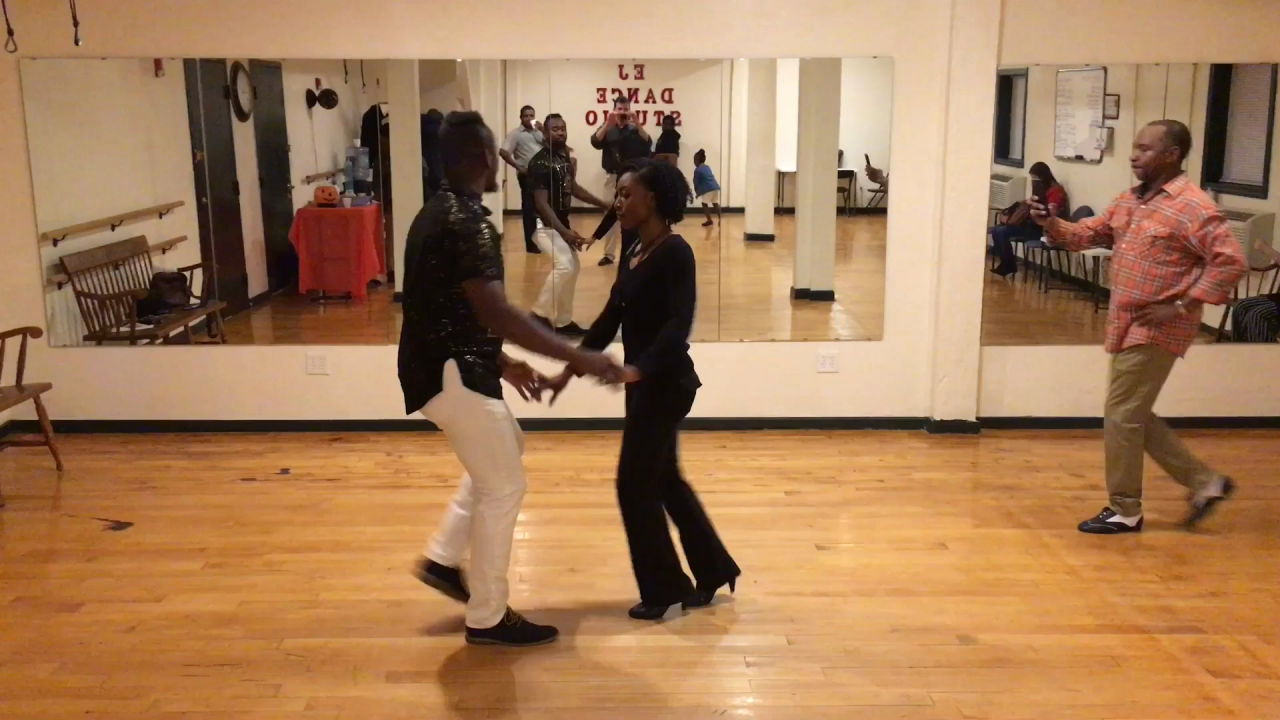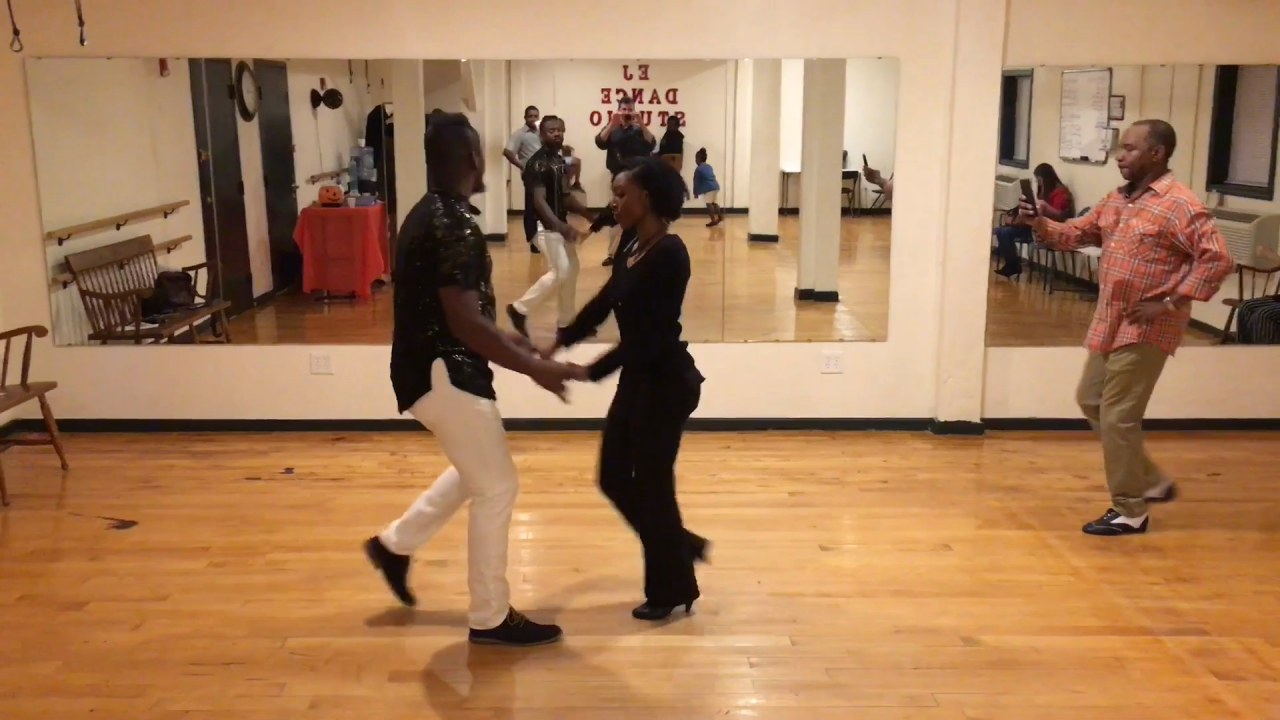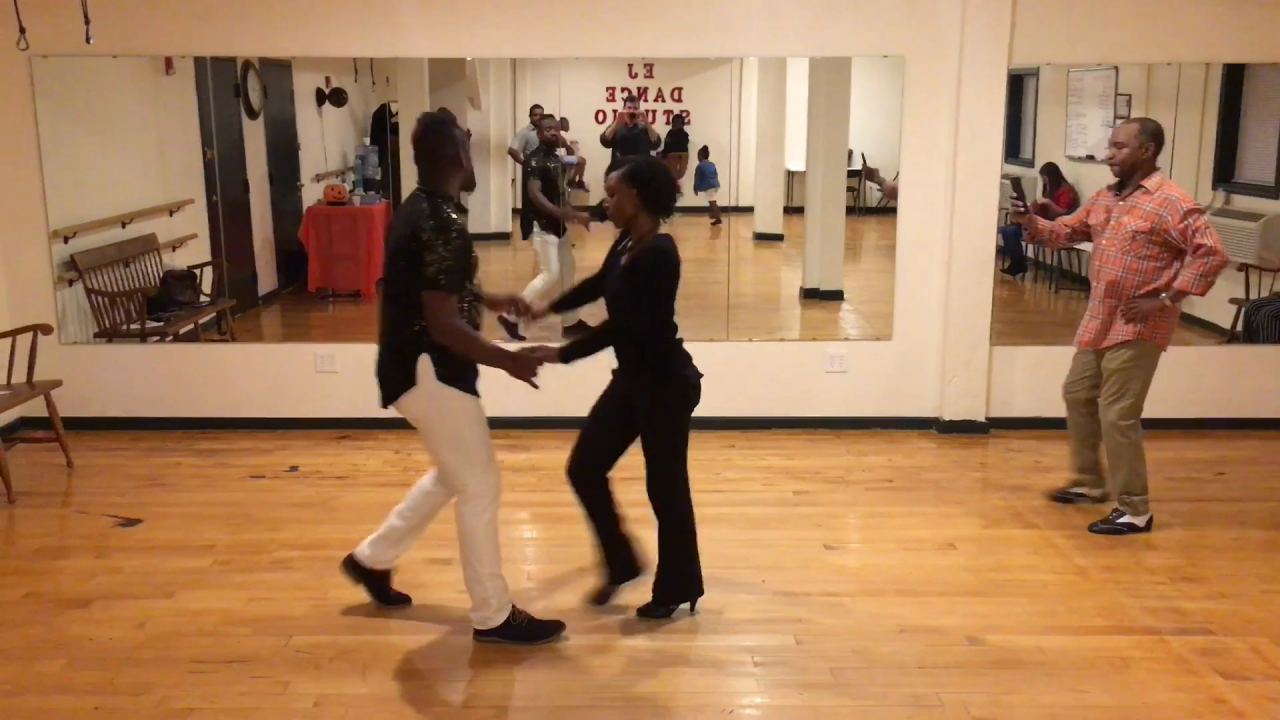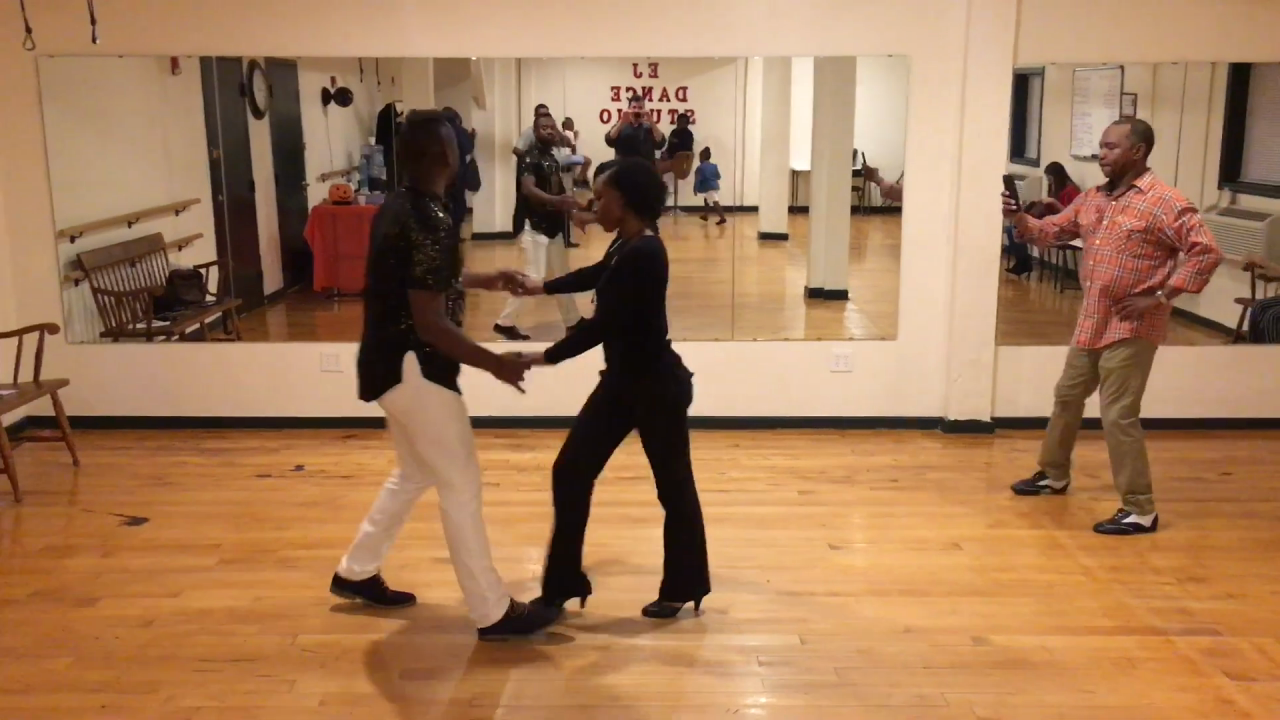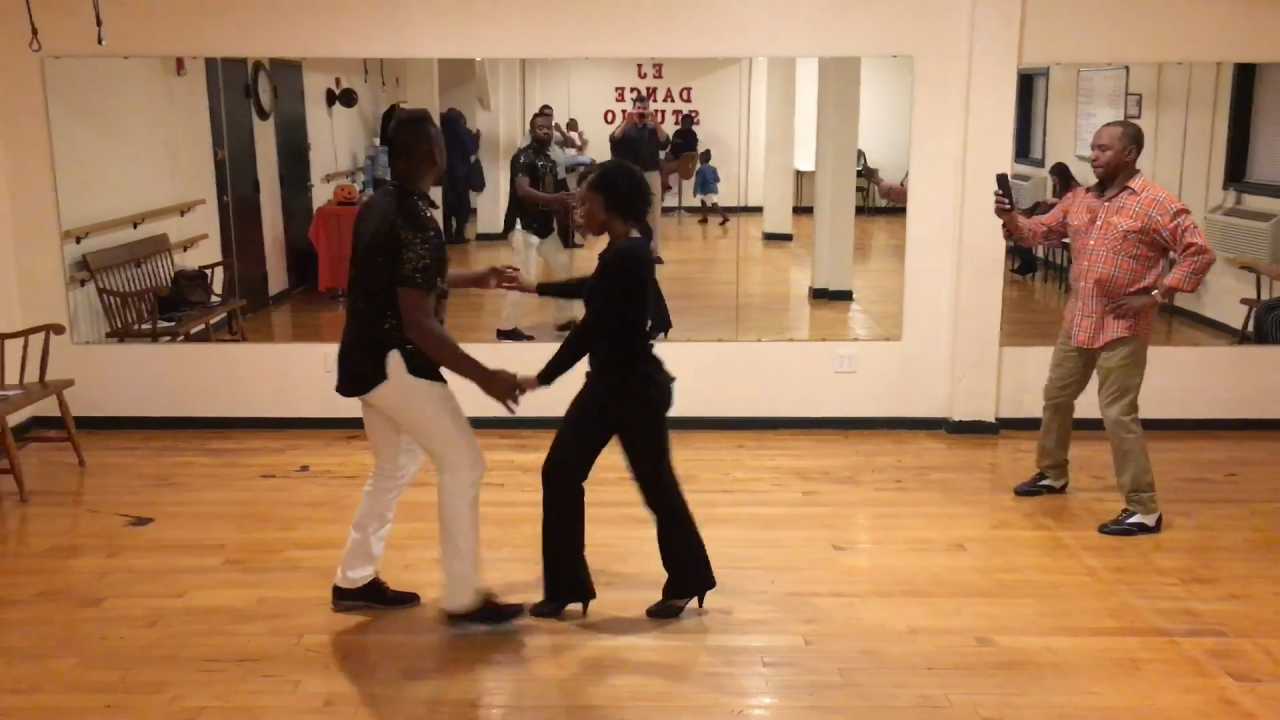
dt=0.1s
person 1, frame 1
left shoulder: (437, 214)
right shoulder: (467, 222)
right elbow: (494, 313)
left wrist: (497, 361)
right wrist: (578, 357)
left hip: (442, 364)
right hip: (452, 372)
left knee: (496, 466)
right knee: (503, 485)
left ankle: (443, 557)
right ankle: (488, 619)
person 1, frame 2
left shoulder: (429, 214)
right shoulder: (455, 226)
right elbow: (466, 321)
left wrist: (518, 348)
right wrist: (536, 365)
left hip: (433, 365)
right hip: (444, 372)
left knee: (474, 469)
right knee: (496, 485)
left ankle: (394, 544)
right ankle: (490, 617)
person 1, frame 3
left shoulder: (416, 211)
right shoulder: (442, 226)
right elbow: (444, 325)
left wrist: (489, 300)
right wrist: (510, 360)
left hip: (415, 366)
right hip: (428, 369)
left knee: (453, 475)
right knee: (479, 487)
left ankle: (369, 561)
right ankle: (495, 616)
person 1, frame 4
left shoulder: (398, 209)
right shoulder: (428, 224)
right elbow: (430, 323)
left wrist: (482, 280)
right wrist: (494, 362)
left hip: (394, 361)
right hip: (410, 366)
left knee: (414, 472)
right knee: (460, 481)
left ankle: (356, 573)
right ankle: (492, 611)
person 1, frame 5
left shoulder: (380, 205)
right shoulder: (417, 223)
right elbow: (418, 323)
left wrist: (473, 279)
right wrist: (484, 376)
left hip: (369, 359)
right hip: (392, 363)
left knee: (394, 469)
right knee: (462, 464)
left ankle: (353, 580)
right ankle: (463, 598)
person 2, frame 1
left shoulder: (675, 254)
right shoulder: (636, 250)
left elbow: (677, 326)
right elbow: (613, 315)
left wrist: (638, 368)
right wrist: (573, 365)
left hip: (665, 384)
right hip: (647, 382)
left knee: (637, 484)
right knee: (665, 481)
left ankle: (663, 590)
right ankle: (713, 572)
person 2, frame 2
left shoulder: (670, 253)
right shoulder: (632, 246)
left elbow: (659, 330)
right elbow: (604, 301)
left wrist: (590, 371)
right wrist: (558, 341)
left hip: (668, 383)
right hip: (640, 380)
left knee: (654, 484)
right knee: (616, 477)
left ankle: (671, 592)
right ankle: (681, 548)
person 2, frame 3
left shoulder: (659, 253)
right shoulder: (629, 244)
left elbow: (621, 325)
right elbow: (600, 283)
left wrist: (560, 355)
right wrist: (547, 308)
left hip: (668, 383)
right hip: (633, 379)
left knee: (665, 485)
right knee: (584, 468)
left ankle: (677, 590)
right ankle: (621, 564)
person 2, frame 4
left shoulder: (645, 254)
right shoulder: (624, 245)
left elbow: (606, 323)
right elbow: (598, 276)
left wrist: (549, 356)
right wrist: (544, 287)
left hip: (656, 384)
right hip: (620, 380)
left knee: (673, 484)
right knee: (570, 469)
left ankle: (683, 587)
right ankle: (564, 583)
person 2, frame 5
left shoulder: (628, 255)
right shoulder: (620, 251)
left elbow: (594, 326)
right elbow: (591, 293)
left wrist: (543, 377)
right wrist: (537, 286)
left hip: (635, 385)
right hip: (609, 382)
left knee: (656, 485)
right knee: (560, 474)
left ankle: (688, 583)
right ankle: (566, 586)
person 3, frame 1
left shoulder: (1193, 206)
right shoulder: (1131, 200)
left elbow: (1231, 262)
right elbow: (1086, 234)
left wrist: (1182, 306)
right wrist: (1050, 223)
left hip: (1154, 332)
right hip: (1125, 326)
left knee: (1122, 418)
right knee: (1132, 415)
left ankle: (1125, 510)
right ankle: (1203, 482)
person 3, frame 2
left shoulder: (1180, 204)
right shoulder: (1118, 199)
left elbow: (1217, 258)
right elbow: (1074, 234)
left wrist: (1171, 303)
right wrist: (1038, 223)
left hip: (1144, 329)
right hip: (1111, 325)
left knee: (1117, 418)
right knee: (1091, 401)
left ankle: (1129, 511)
right ankle: (1151, 482)
person 3, frame 3
left shoulder: (1171, 202)
right shoulder: (1105, 198)
left elbow: (1212, 254)
right elbow: (1063, 232)
left wrist: (1165, 299)
right wrist: (1029, 220)
left hip: (1136, 329)
right hip: (1098, 322)
left knee: (1119, 417)
right knee: (1078, 397)
left ankle: (1134, 510)
right ankle: (1089, 481)
person 3, frame 4
left shoulder: (1165, 201)
right shoulder: (1093, 197)
left elbow: (1206, 252)
right elbow: (1051, 231)
left wrist: (1161, 297)
right wrist: (1020, 219)
left hip: (1130, 327)
right hip: (1091, 321)
left knee: (1119, 417)
right knee: (1066, 397)
left ankle: (1139, 510)
right ankle: (1053, 474)
person 3, frame 5
left shoulder: (1157, 203)
right shoulder: (1079, 198)
left elbow: (1199, 252)
right elbow: (1038, 230)
left wrist: (1156, 296)
right wrist: (1011, 219)
left hip: (1122, 325)
right hip: (1077, 321)
left knee: (1119, 416)
right knee: (1056, 397)
left ankle: (1142, 509)
right ankle: (1052, 473)
person 4, frame 1
left shoulder: (564, 158)
right shoulder: (540, 163)
left elbow: (573, 189)
right elbow: (541, 203)
left wrist: (603, 204)
right wrist: (565, 231)
left hip: (560, 222)
right hip: (545, 225)
left knee: (571, 268)
right knee: (564, 266)
left ankle: (563, 321)
right ankle: (542, 314)
person 4, frame 2
left shoulder: (558, 160)
right shoulder: (539, 163)
right elbow: (539, 200)
left wrist: (587, 213)
right wrist: (562, 226)
left hip: (558, 225)
right hip: (544, 226)
left knee: (571, 270)
right knee: (561, 271)
left ankle: (566, 322)
right ankle: (519, 308)
person 4, frame 3
left shoulder: (556, 159)
right shoulder: (534, 160)
right elbow: (535, 195)
left wrist: (576, 214)
right wrist: (560, 212)
left hip: (556, 226)
right hip: (541, 226)
left knee: (567, 273)
right knee: (550, 275)
left ankle: (571, 323)
right ankle: (509, 317)
person 4, frame 4
left shoulder: (553, 159)
right shoulder: (530, 158)
right elbow: (528, 189)
left wrist: (568, 206)
right wrist: (557, 201)
left hip: (551, 225)
right hip: (533, 225)
left knee: (562, 272)
right knee: (535, 276)
left ankle: (572, 320)
right ankle: (505, 322)
person 4, frame 5
left shoulder: (549, 160)
right shoulder: (523, 157)
right elbow: (523, 191)
left wrist: (565, 206)
right wrist: (555, 198)
left hip: (545, 225)
right hip: (525, 225)
left knee: (563, 266)
right knee: (525, 275)
left ankle: (564, 318)
right ankle: (507, 327)
